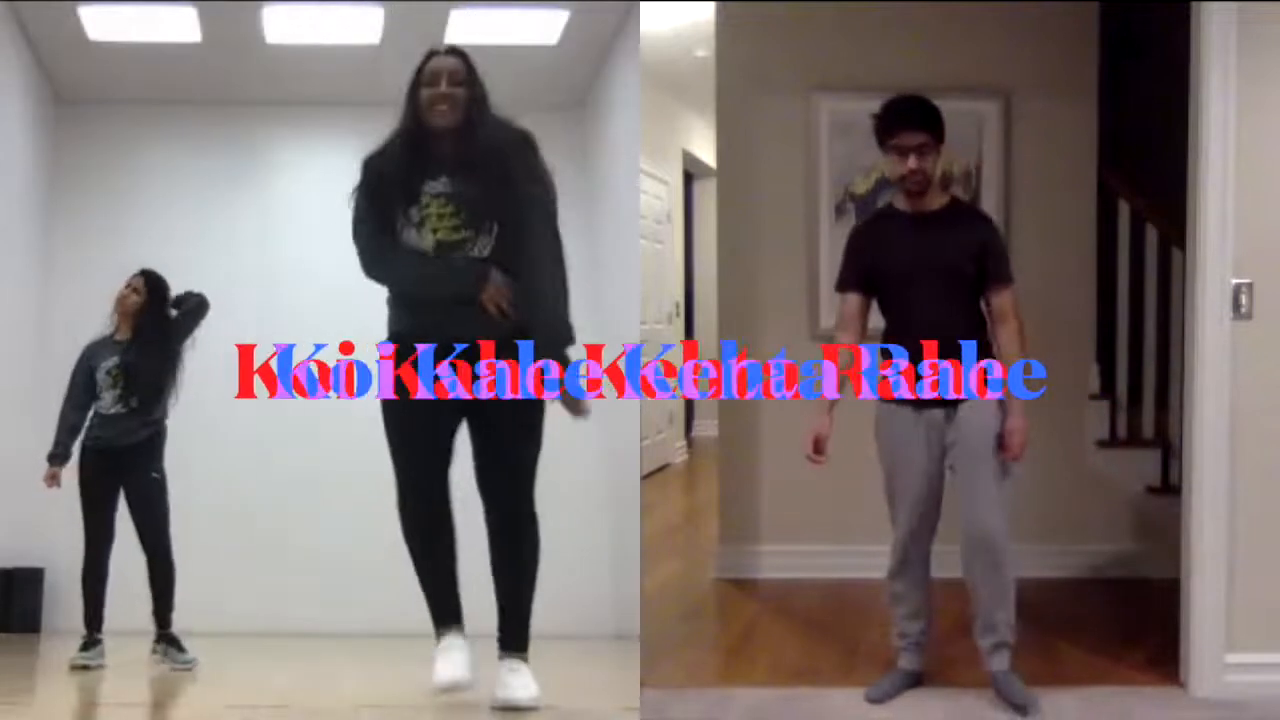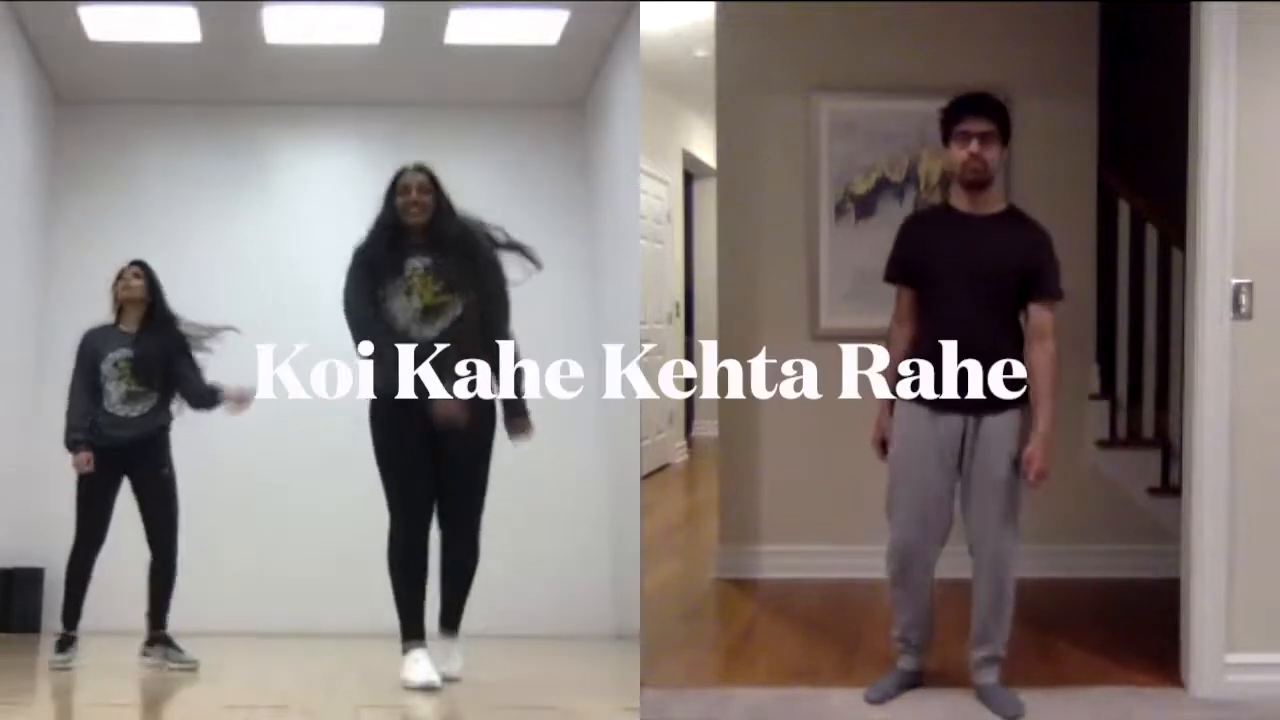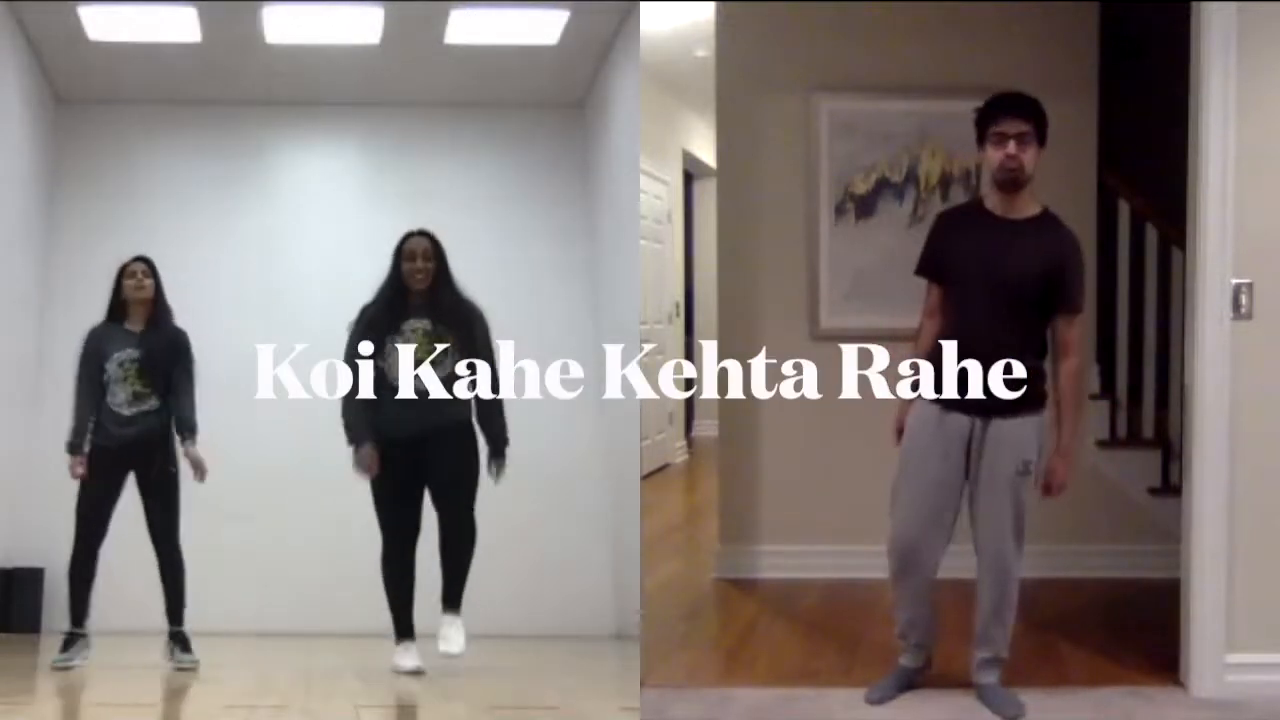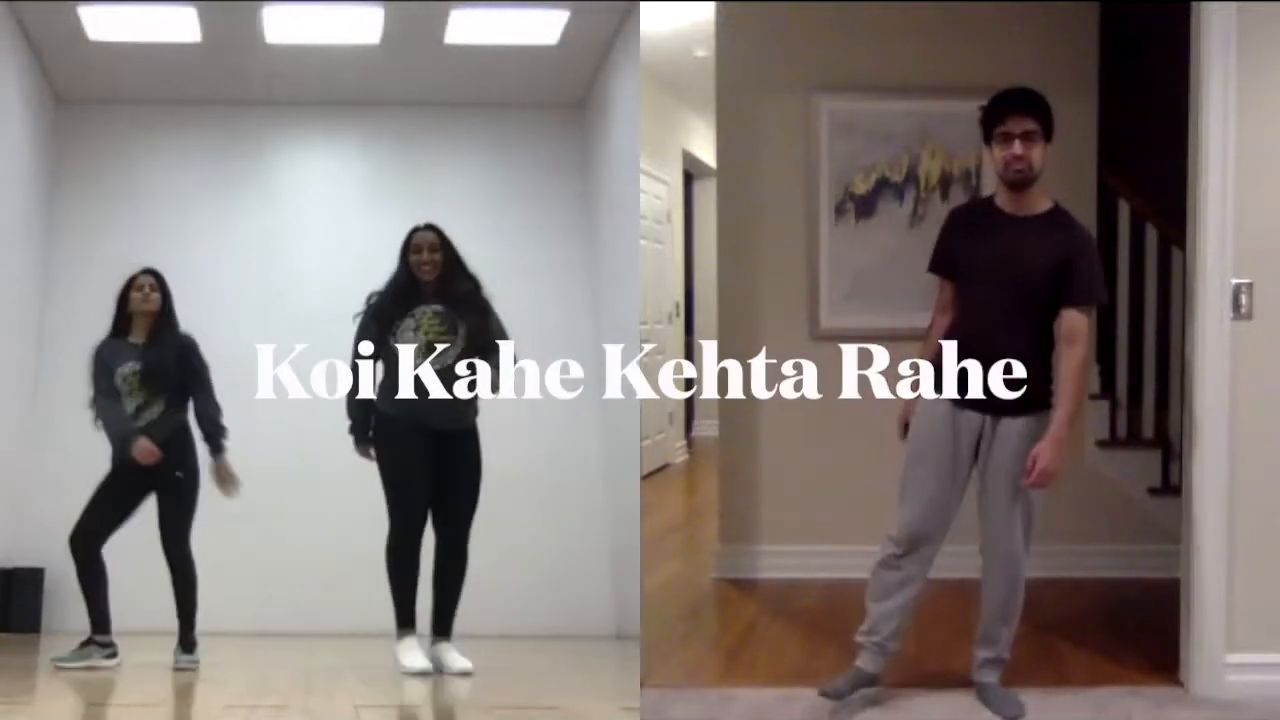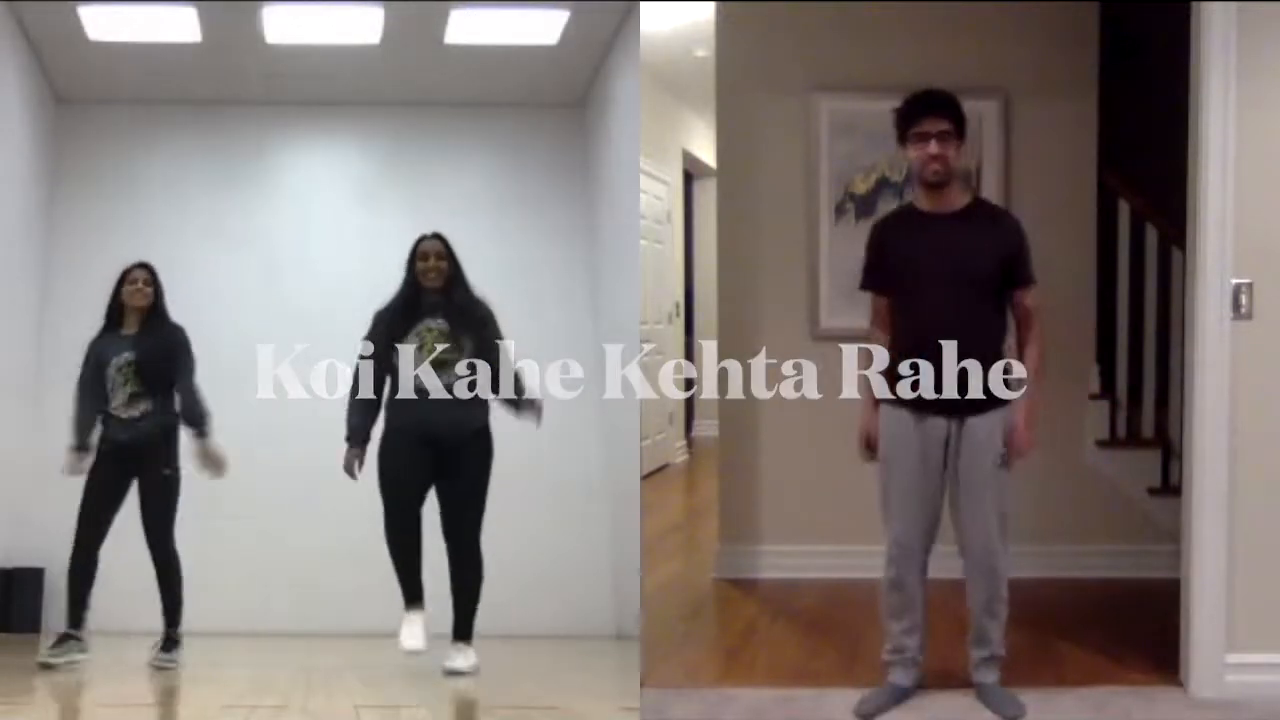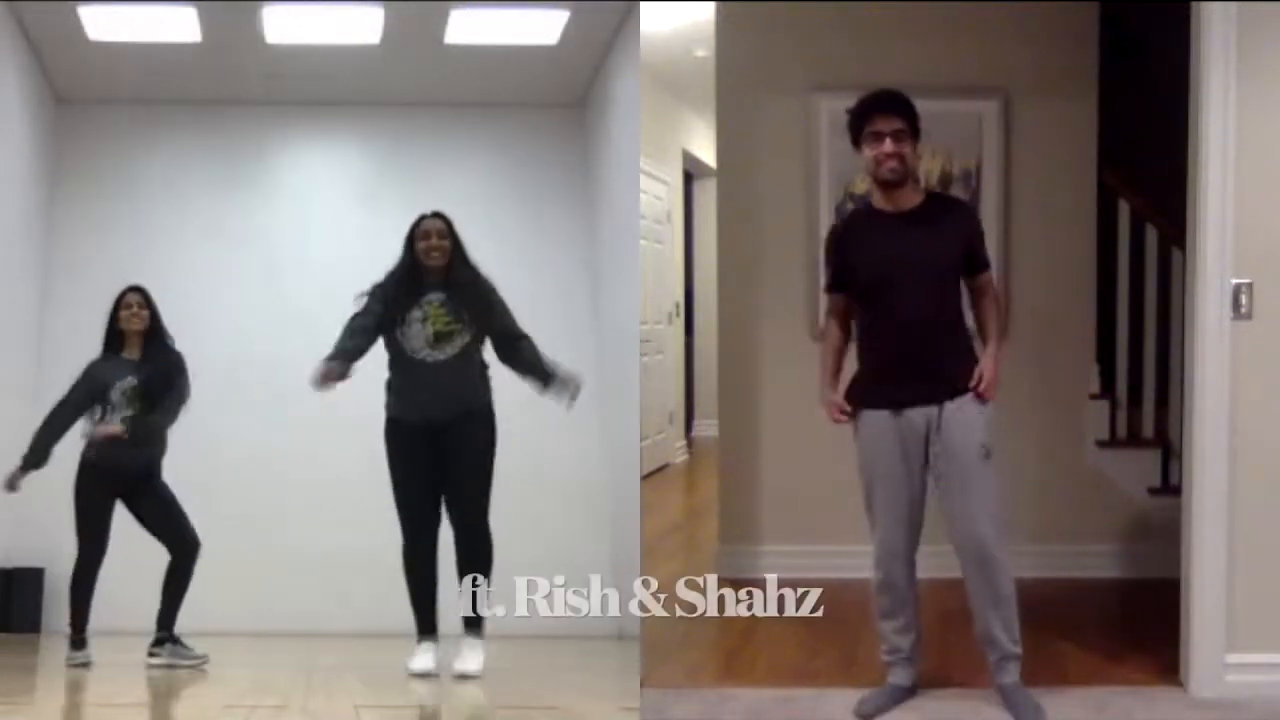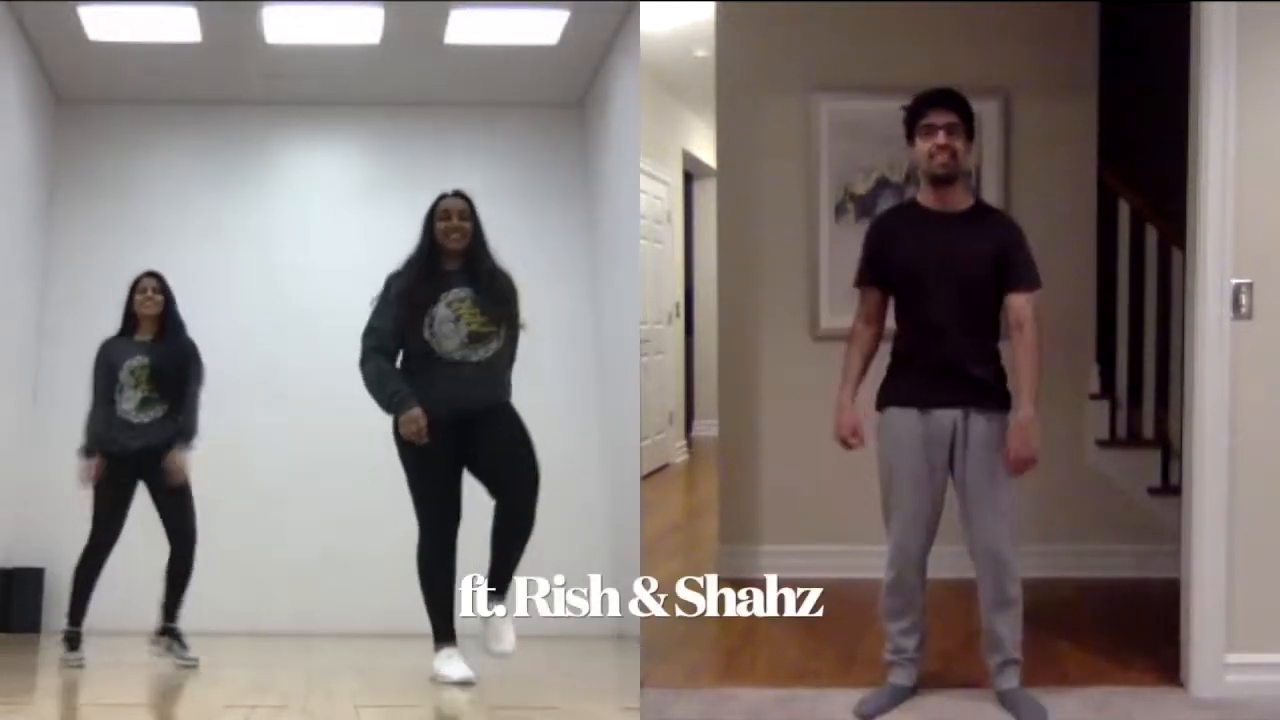
dt=0.7s
person 1, frame 1
left shoulder: (976, 227)
right shoulder: (870, 236)
left elbow: (1004, 318)
right elbow: (849, 329)
left wrist: (1017, 405)
right wrist: (825, 411)
left hip: (974, 403)
right hip: (903, 408)
left knee: (987, 532)
right knee: (909, 538)
left ankle: (1000, 661)
right ankle: (909, 658)
person 1, frame 2
left shoulder: (1029, 239)
right shoulder: (919, 230)
left elbow: (1041, 337)
right elbow: (904, 323)
left wrist: (1042, 431)
right wrist: (886, 407)
left hip: (1001, 416)
right hip: (925, 411)
left knee: (995, 549)
right knee: (909, 543)
right ankle: (908, 659)
person 1, frame 3
left shoulder: (1057, 243)
right shoulder: (951, 226)
left elbow: (1067, 350)
left wrist: (1064, 446)
right wrist: (908, 396)
left hip: (1014, 419)
right hip: (940, 408)
left knee: (1000, 551)
right knee: (910, 541)
right ankle: (912, 658)
person 1, frame 4
left shoulder: (1070, 240)
right shoulder: (963, 223)
left elbow: (1074, 343)
left wrist: (1057, 434)
right wrist: (917, 391)
left hip: (1020, 415)
right hip: (949, 403)
left knee: (1007, 551)
right knee: (913, 533)
right ankle: (870, 657)
person 1, frame 5
left shoulder: (1000, 228)
right shoulder: (889, 233)
left elbow: (1028, 322)
left wrist: (1025, 407)
right wrist: (870, 407)
left hip: (983, 413)
right hip: (907, 412)
left knee: (985, 549)
right knee: (904, 547)
right ankle: (901, 669)
person 1, frame 6
left shoulder: (957, 218)
right shoulder: (847, 235)
left elbow: (986, 291)
right elbow: (838, 317)
left wrist: (990, 352)
right wrist: (829, 384)
left hip: (956, 401)
right hip: (880, 409)
left knee: (980, 539)
right knee: (891, 547)
person 1, frame 7
left shoulder: (1000, 230)
right shoulder: (889, 229)
left elbow: (1022, 324)
right elbow: (869, 320)
left wrist: (1025, 413)
right wrist: (845, 397)
left hip: (984, 408)
right hip: (908, 407)
left knee: (996, 548)
right knee: (905, 548)
person 2, frame 1
left shoulder: (513, 160)
right shoulder: (386, 170)
left elbow: (542, 254)
right elbow: (375, 259)
left wrist: (557, 353)
right wrist: (471, 282)
left hip: (508, 352)
right hip: (418, 352)
left knee: (509, 498)
right knee: (420, 492)
left ankle: (513, 655)
right ankle: (449, 632)
person 2, frame 2
left shoulder: (471, 248)
right shoulder: (371, 259)
left elbow: (497, 326)
right elbow: (365, 336)
left wrist: (515, 400)
right wrist: (425, 388)
left hip: (465, 405)
right hip: (400, 405)
left knee: (461, 522)
right knee: (409, 521)
left ankle: (449, 633)
right ankle: (415, 646)
person 2, frame 3
left shoulder: (464, 316)
right shoulder: (375, 318)
right elbow: (355, 384)
left wrist: (497, 444)
right wrist: (361, 440)
left hip: (449, 434)
right hip: (391, 442)
left knee: (457, 514)
right knee: (398, 539)
left ankle: (452, 612)
right ankle: (404, 640)
person 2, frame 4
left shoulder: (471, 304)
right shoulder: (382, 306)
left elbow: (498, 357)
left wrist: (493, 364)
right wrist: (361, 429)
left hip: (457, 431)
right hip: (399, 430)
left knee: (454, 534)
right knee: (407, 524)
left ankle: (442, 640)
right ankle: (406, 637)
person 2, frame 5
left shoulder: (476, 317)
right shoulder: (391, 320)
left elbow: (499, 374)
right elbow: (367, 381)
left wrist: (522, 400)
right wrist: (357, 439)
left hip: (467, 439)
right hip: (408, 436)
left knee: (463, 536)
right knee: (399, 506)
left ankle: (463, 643)
right ankle: (414, 607)
person 2, frame 6
left shoulder: (477, 291)
right shoulder: (390, 293)
left elbow: (513, 343)
right elbow: (360, 329)
left wrist: (550, 376)
right wrist: (338, 360)
left hip: (468, 420)
right hip: (408, 424)
left knee: (470, 518)
right knee: (418, 529)
left ankle: (472, 637)
right ankle: (426, 641)
person 2, frame 7
left shoulder: (497, 285)
right shoulder: (406, 286)
right elbow: (374, 356)
right wrist: (402, 405)
left hip: (490, 415)
right hip: (428, 422)
left knee: (521, 494)
right knee: (439, 525)
left ankle: (496, 599)
right ankle: (445, 647)
person 3, frame 1
left shoulder: (160, 343)
right shoulder: (94, 352)
left elbow: (198, 304)
right elbow: (74, 407)
left wrist: (166, 301)
right wrist: (58, 457)
left hip: (144, 455)
right hip: (98, 456)
left knee: (158, 546)
right knee: (97, 548)
left ankle: (164, 636)
right ankle: (93, 639)
person 3, frame 2
left shoulder: (168, 339)
right shoulder: (94, 340)
left elbow: (192, 390)
right elbow: (80, 397)
left wrist: (224, 396)
right wrist: (77, 444)
left hip: (151, 450)
right hip: (105, 451)
left knee: (164, 545)
right knee: (87, 542)
left ankle: (157, 638)
right ankle: (68, 636)
person 3, frame 3
left shoulder: (173, 339)
right shoulder: (100, 337)
left elbow: (183, 395)
right elbow: (87, 396)
left wrist: (189, 441)
right wrist: (78, 449)
left hip: (157, 449)
right hip: (107, 449)
left knee: (166, 541)
right knee: (86, 537)
left ankle: (178, 637)
right ankle: (77, 634)
person 3, frame 4
left shoulder: (180, 347)
right shoulder: (107, 352)
left elbow: (204, 400)
right elbow: (106, 407)
left wrist: (220, 454)
right wrist: (131, 441)
left hip: (175, 457)
right hip: (129, 463)
left knee: (176, 547)
right knee: (83, 540)
left ankle: (186, 641)
right ankle: (101, 642)
person 3, frame 5
left shoulder: (170, 337)
right shoulder: (103, 344)
left elbow: (186, 387)
right elbow: (88, 397)
left wrist: (203, 437)
right wrist: (81, 447)
left hip: (160, 451)
right hip: (115, 451)
left knee: (160, 541)
right knee: (87, 539)
left ankle: (171, 639)
right ankle: (73, 634)
person 3, frame 6
left shoulder: (169, 362)
right shoulder: (101, 369)
left elbow: (169, 411)
right elbow: (62, 414)
left wrist: (124, 427)
left hip: (144, 474)
right hip: (98, 472)
left knee: (186, 545)
right knee: (91, 554)
left ankle: (163, 640)
right ankle: (78, 639)
person 3, frame 7
left shoulder: (181, 348)
right shoulder: (110, 349)
left elbow: (189, 400)
right elbow: (101, 404)
left wrist: (182, 446)
right wrist: (91, 453)
left hip: (163, 456)
right hip: (115, 458)
left knee: (184, 540)
right knee: (101, 541)
left ankle: (168, 629)
right ankle: (73, 632)
